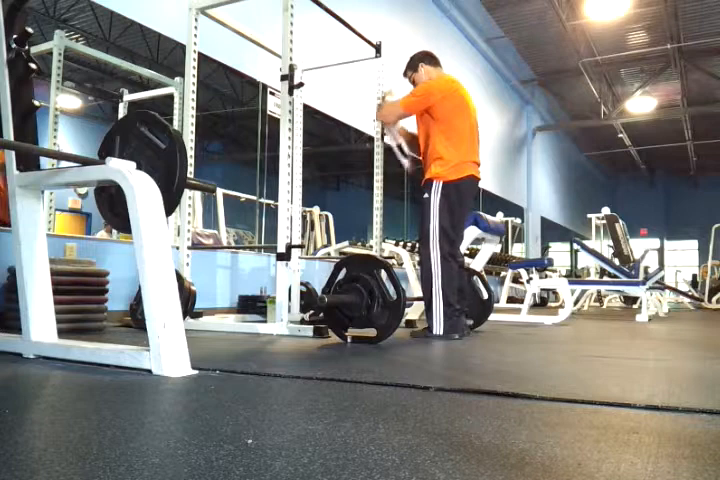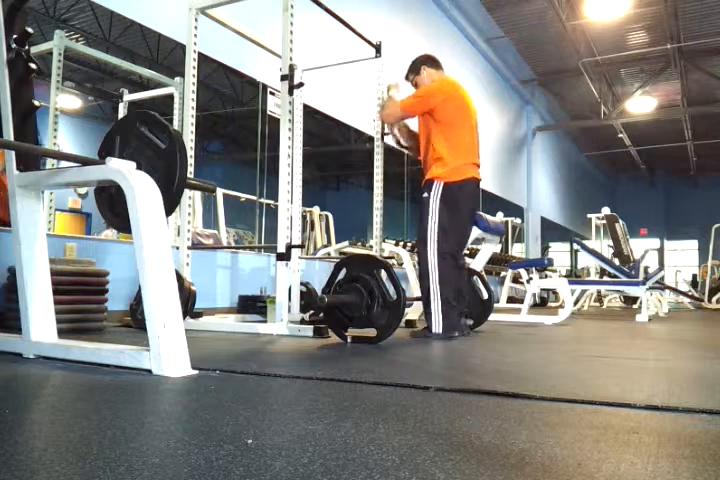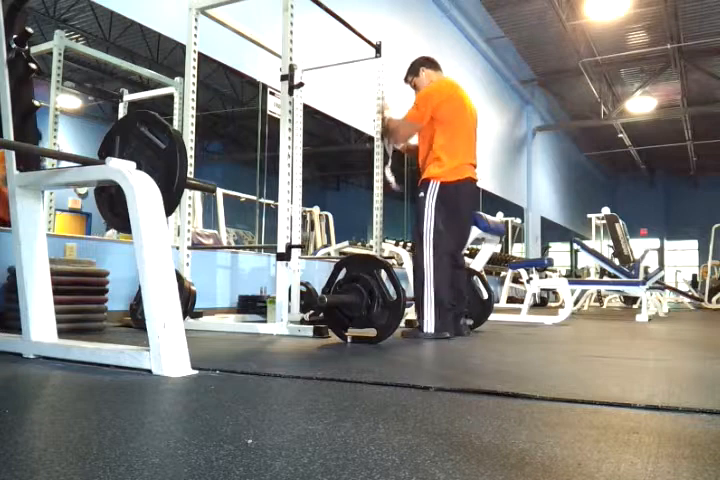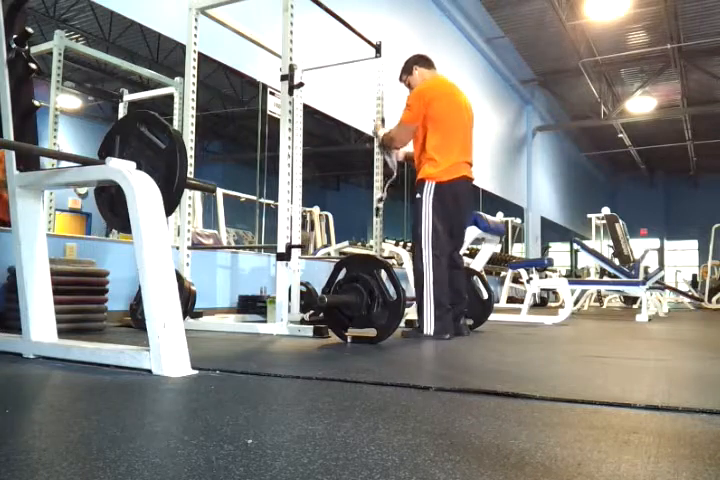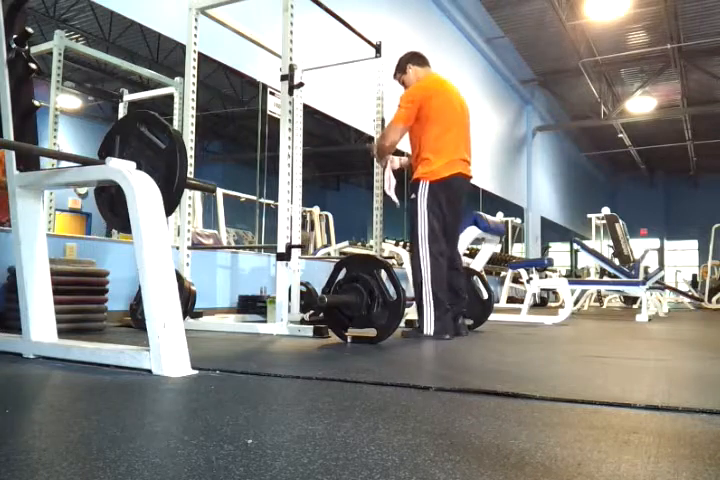
dt=0.2s
person 1, frame 1
left shoulder: (434, 87)
right shoulder: (457, 91)
left elbow: (386, 116)
left wrist: (386, 101)
right wrist: (403, 134)
left hip: (446, 179)
right hip: (464, 177)
left knee: (436, 251)
right knee: (449, 250)
left ankle: (443, 324)
right ankle: (454, 319)
person 1, frame 2
left shoulder: (435, 90)
right shoulder: (459, 95)
left elbow: (387, 116)
left wrist: (391, 96)
right wrist: (402, 131)
left hip: (446, 181)
right hip: (466, 180)
left knee: (434, 250)
right knee: (451, 252)
left ankle: (441, 323)
right ankle: (454, 319)
person 1, frame 3
left shoulder: (433, 92)
right shoulder: (461, 96)
left elbow: (400, 134)
left wrist: (387, 122)
right wrist: (406, 144)
left hip: (443, 181)
right hip: (464, 180)
left knee: (430, 251)
right knee: (451, 251)
left ankle: (433, 323)
right ankle: (455, 319)
person 1, frame 4
left shoulder: (424, 92)
right shoulder: (459, 95)
left elbow: (399, 138)
left wrist: (382, 137)
right wrist: (407, 155)
left hip: (438, 181)
right hip: (460, 179)
left knee: (429, 251)
right knee: (449, 251)
left ankle: (434, 324)
right ankle: (456, 319)
person 1, frame 5
left shoulder: (417, 91)
right shoulder: (454, 93)
left elbow: (389, 139)
left wrist: (381, 156)
right wrist: (405, 161)
left hip: (434, 179)
right hip: (458, 176)
left knee: (428, 251)
right knee: (447, 249)
left ankle: (435, 324)
right ankle: (456, 319)
